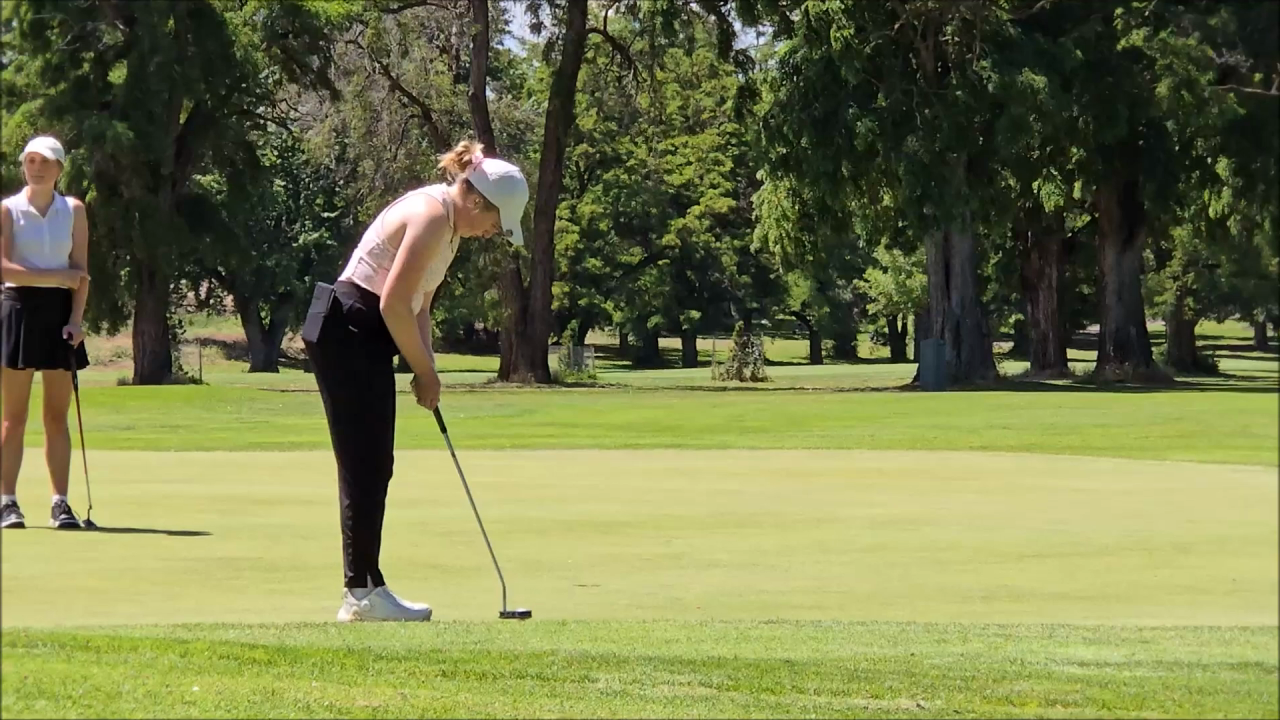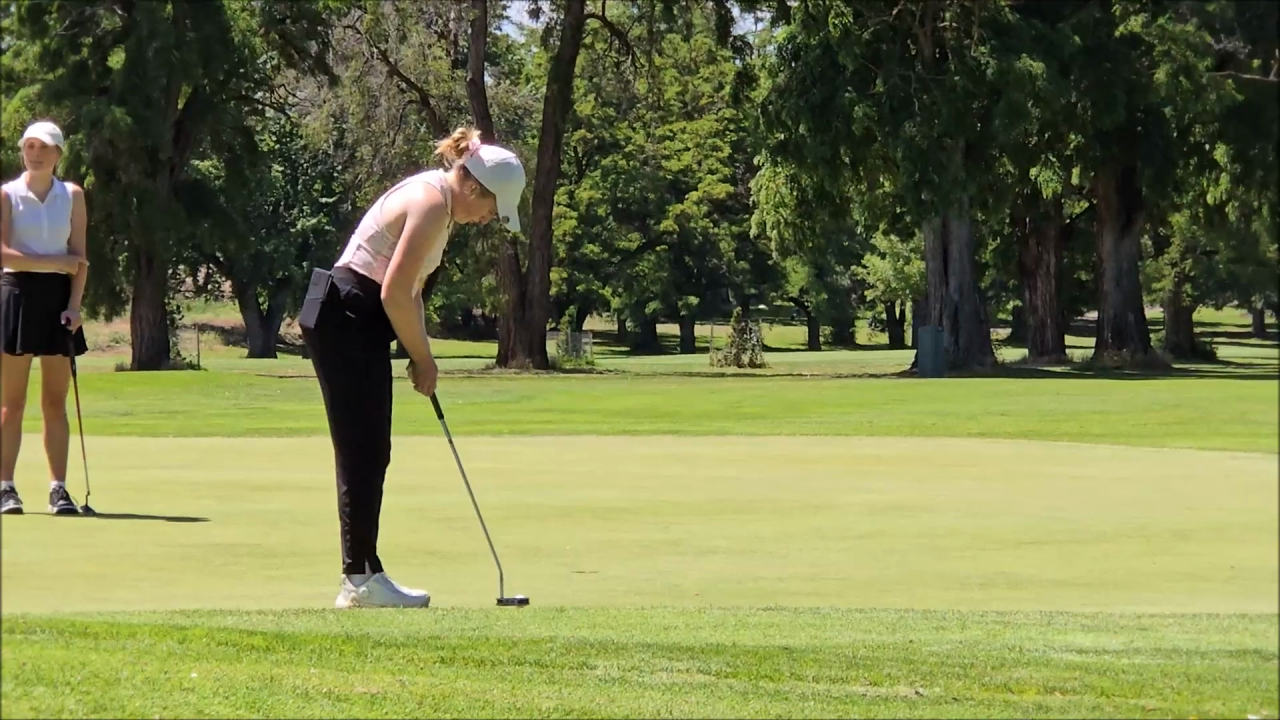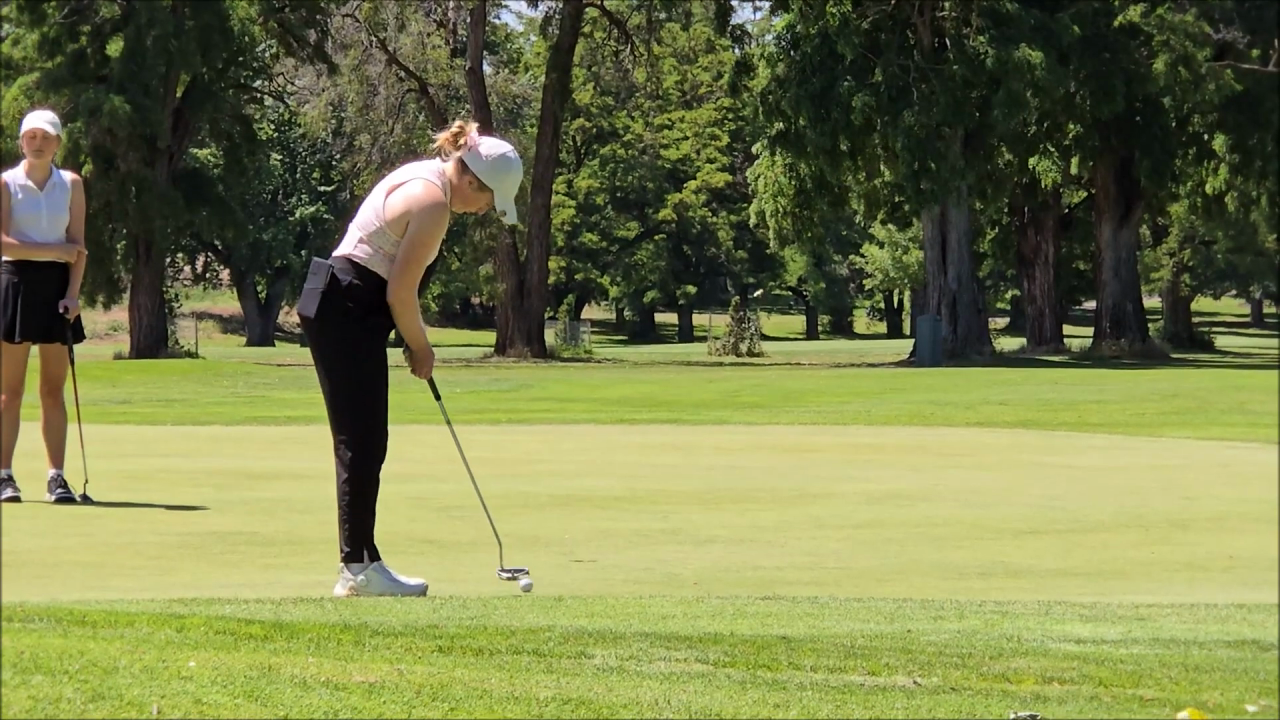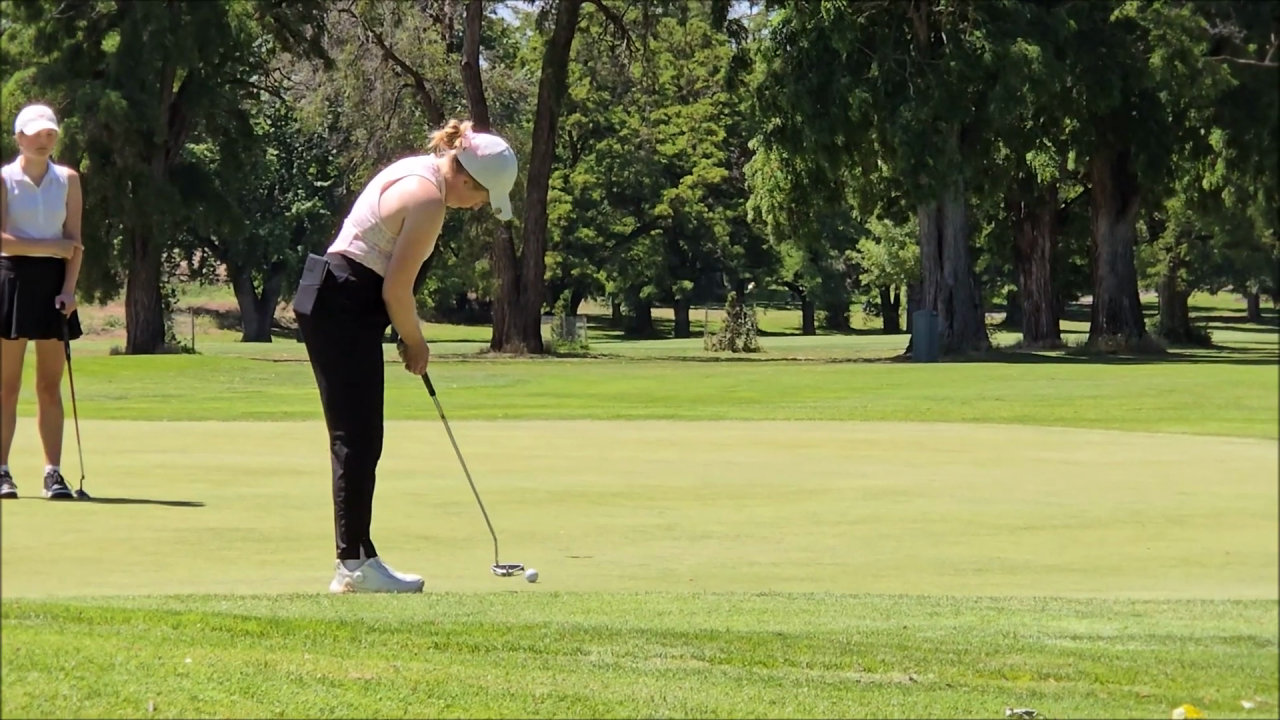
dt=0.3s
person 1, frame 1
left shoulder: (448, 224)
right shoulder: (432, 215)
left elbow: (418, 303)
right elbow: (393, 304)
left wrist: (427, 366)
right wrist: (424, 371)
left hip: (364, 338)
right hip: (348, 334)
left knee: (371, 467)
right knee: (365, 467)
left ankle: (362, 590)
right ankle: (363, 593)
person 1, frame 2
left shoulder: (439, 201)
right shoulder: (430, 203)
left elbow: (409, 287)
right elbow: (395, 294)
left wrist: (420, 351)
right wrist: (422, 357)
left hip: (359, 322)
right hip: (345, 320)
left knee: (368, 454)
right knee: (363, 453)
left ankle: (360, 576)
right ankle: (361, 578)
person 1, frame 3
left shoulder: (426, 176)
right shoulder: (433, 200)
right elbow: (400, 292)
left wrist: (413, 340)
right wrist: (420, 346)
left hip: (344, 307)
right hip: (345, 310)
left knee: (363, 442)
right knee: (363, 442)
left ankle: (358, 564)
right ankle: (359, 568)
person 1, frame 4
left shoulder: (420, 170)
right shoulder: (428, 198)
right elbow: (396, 289)
left wrist: (408, 334)
right wrist: (415, 342)
left hip: (336, 302)
right hip: (342, 307)
left knee: (357, 438)
right knee: (358, 439)
left ankle: (354, 561)
right ankle: (355, 564)
person 2, frame 1
left shoulder: (74, 210)
left elbow: (81, 271)
left wrist: (76, 318)
right wrist: (57, 276)
left hip: (60, 311)
left knee: (57, 417)
left ankle: (61, 503)
person 2, frame 2
left shoulder: (73, 195)
left elbow: (79, 257)
left wrist: (75, 304)
right wrist: (56, 262)
left hip: (58, 296)
left knee: (56, 402)
left ankle: (58, 489)
person 2, frame 3
left shoulder: (72, 183)
left elbow: (77, 245)
left wrist: (73, 292)
right wrist: (53, 250)
left hip: (57, 284)
left knee: (53, 390)
left ankle: (56, 477)
person 2, frame 4
left shoulder: (68, 179)
left elbow: (74, 240)
left wrist: (69, 288)
right wrist: (50, 246)
left hip: (53, 280)
left knee: (50, 386)
left ankle: (53, 473)
